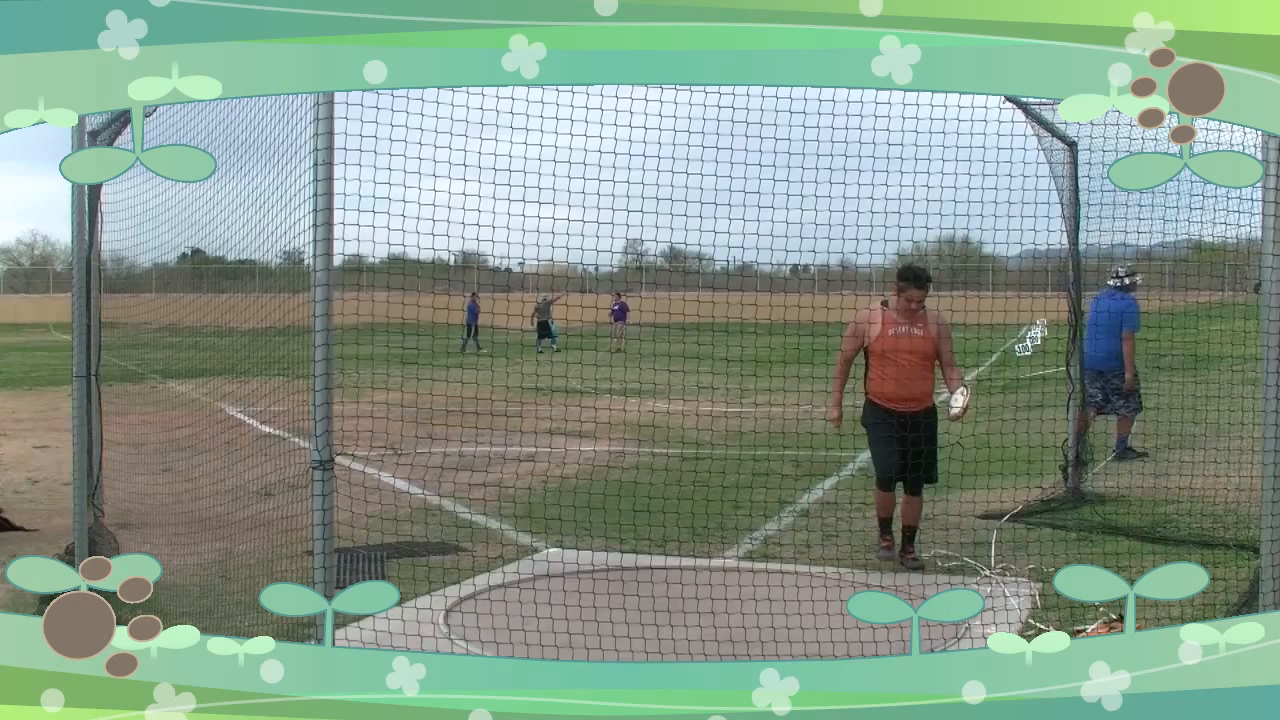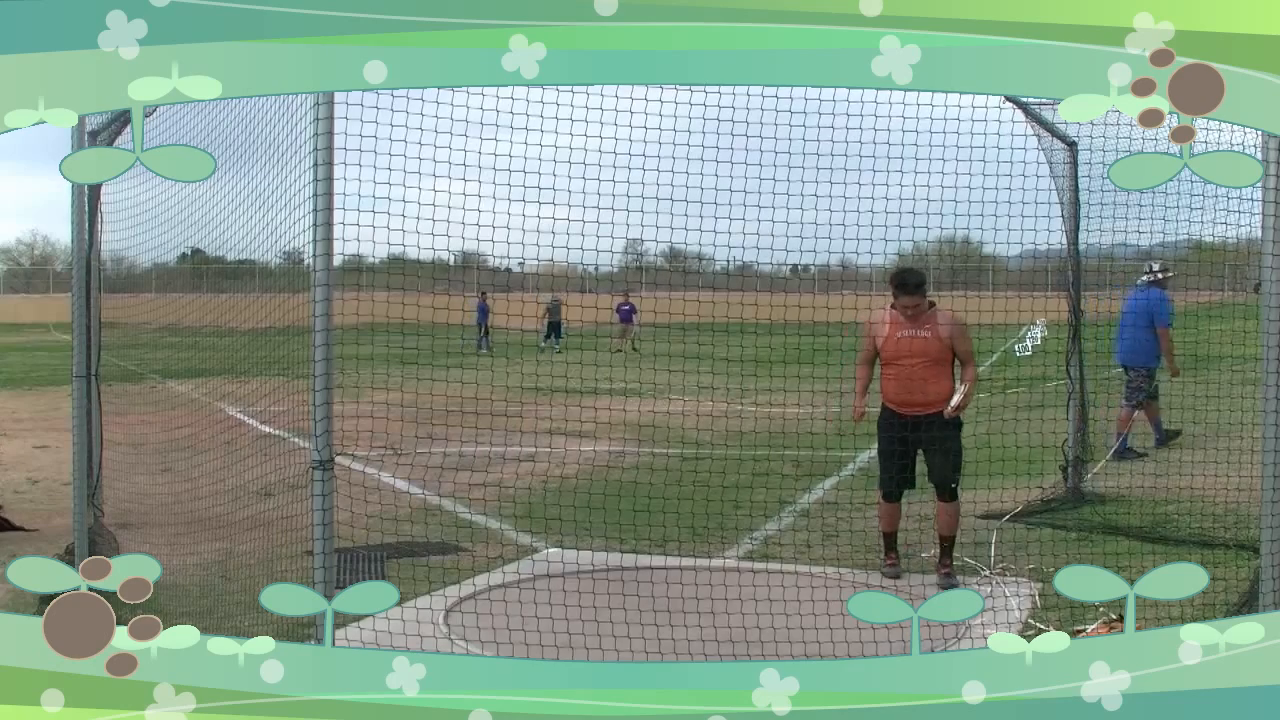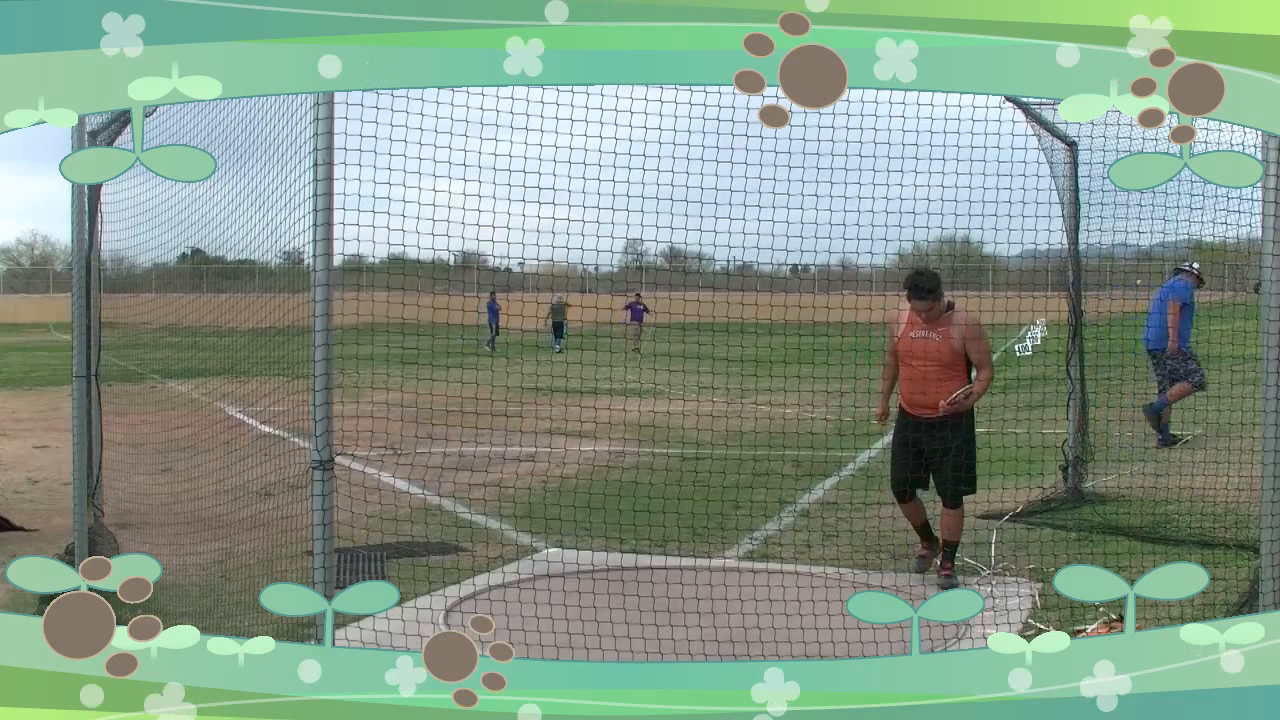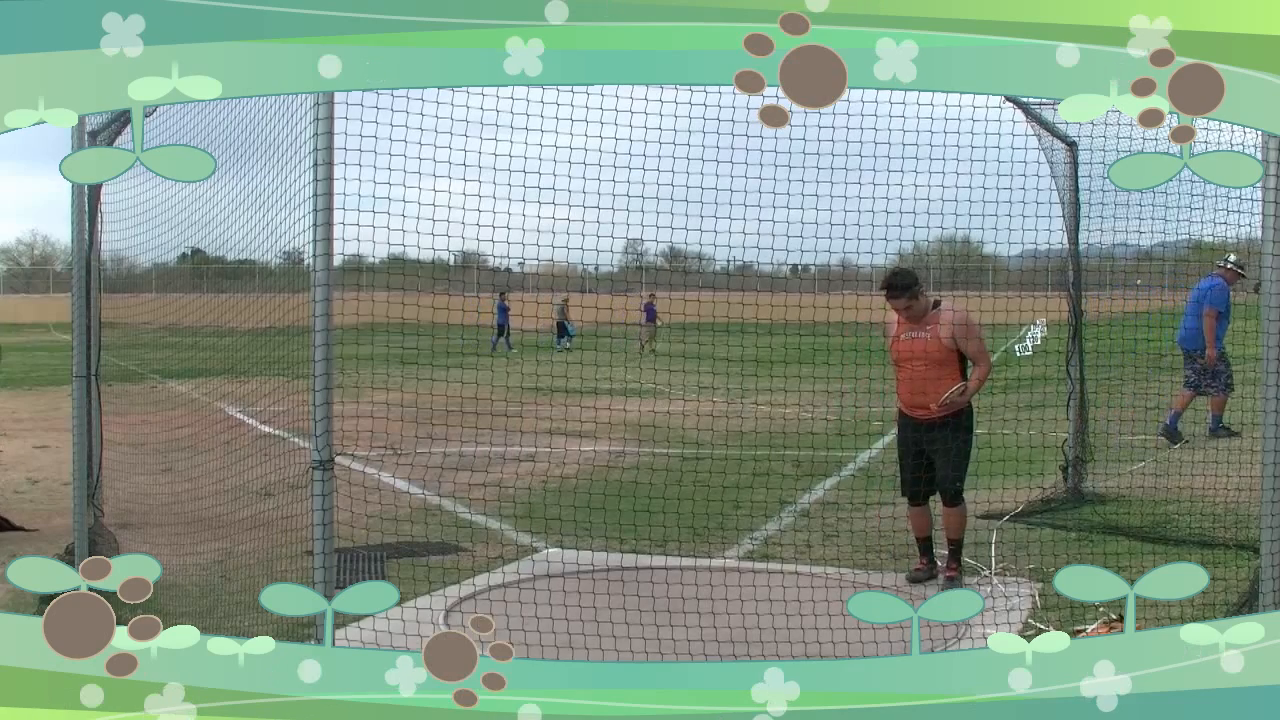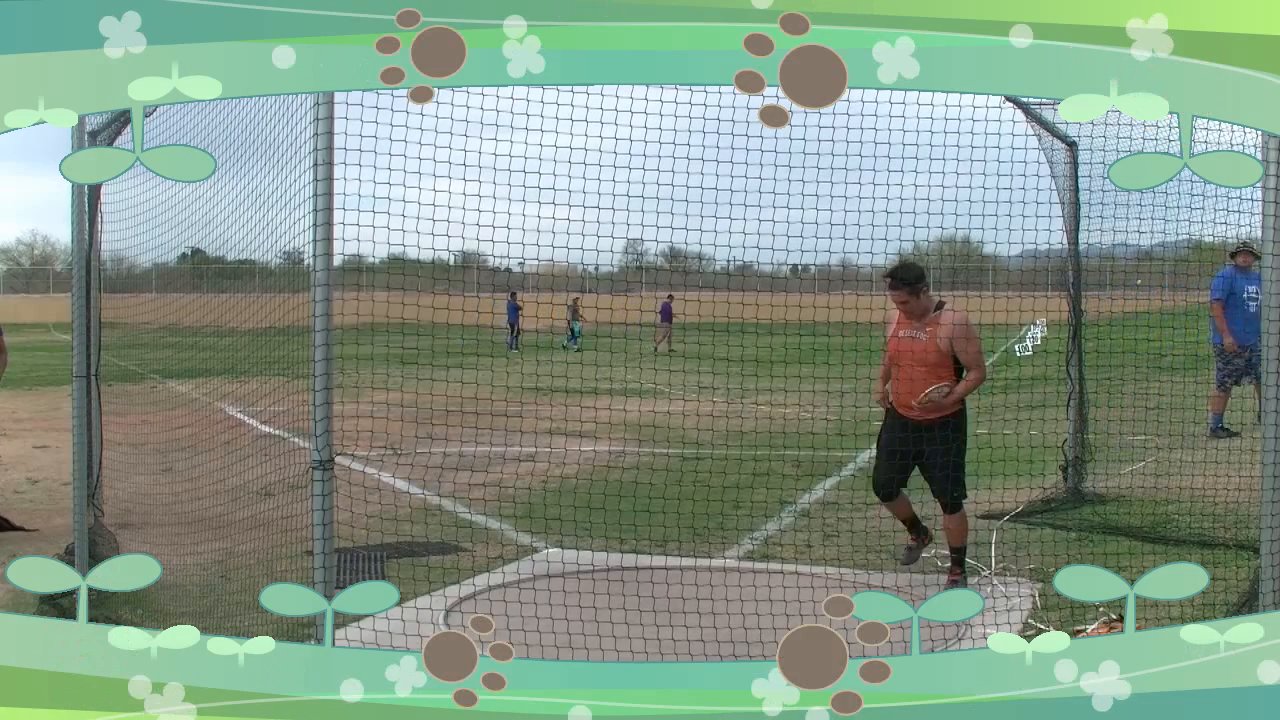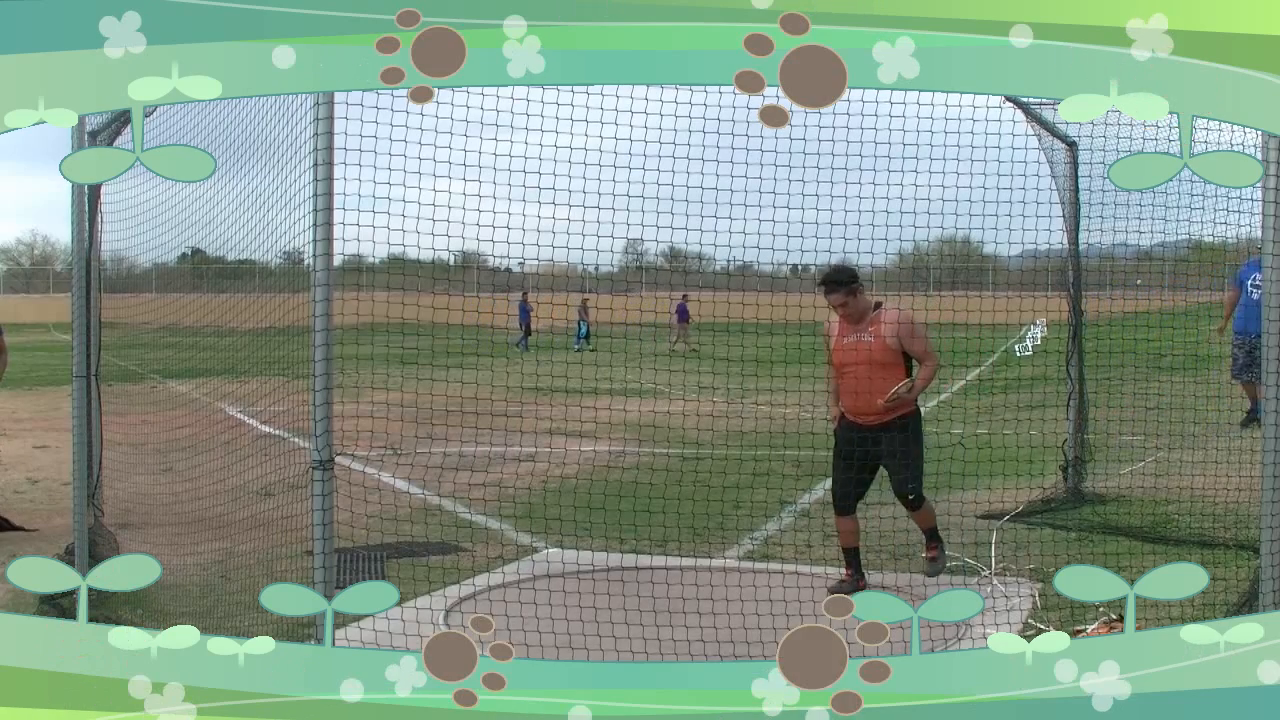
dt=0.5s
person 1, frame 1
left shoulder: (937, 322)
right shoulder: (868, 319)
left elbow: (949, 366)
right elbow: (844, 360)
left wrist: (960, 394)
right wrist: (836, 403)
left hip: (922, 415)
right hip: (881, 413)
left knee: (915, 485)
right knee: (886, 475)
left ankle: (908, 547)
right ankle: (885, 535)
person 1, frame 2
left shoulder: (948, 322)
right shoulder: (878, 321)
left elbow: (969, 363)
right elbow: (865, 362)
left wrist: (964, 397)
right wrist: (859, 397)
left hip: (939, 419)
right hip: (894, 418)
left knee: (947, 488)
right knee: (890, 490)
left ankle: (945, 562)
right ankle: (890, 554)
person 1, frame 3
left shoulder: (965, 325)
right shoulder: (900, 320)
left elbow: (985, 370)
left wrist: (970, 400)
right wrist: (883, 400)
left hip: (951, 422)
right hip: (909, 419)
left knee: (951, 495)
right knee: (901, 488)
left ankle: (947, 564)
right ankle: (928, 542)
person 1, frame 4
left shoulder: (955, 320)
right shoulder: (893, 324)
left elbow: (983, 363)
left wrist: (965, 396)
left hip: (951, 421)
right hip: (910, 422)
left knee: (950, 489)
right knee: (915, 493)
left ankle: (954, 561)
right ankle: (926, 559)
person 1, frame 5
left shoulder: (954, 323)
right shoulder: (895, 320)
left elbow: (977, 371)
left wrist: (949, 400)
right wrist: (881, 383)
left hip: (943, 424)
right hip: (900, 420)
left knee: (949, 499)
right knee: (883, 485)
left ankle: (958, 569)
right ankle: (918, 533)
person 1, frame 6
left shoulder: (898, 321)
right shoulder: (832, 328)
left elbow: (930, 362)
left wrist: (911, 395)
right wrist: (834, 403)
left hip: (898, 424)
right hip: (852, 427)
left knee: (908, 492)
right knee: (843, 500)
left ankle: (934, 544)
right ankle: (854, 573)
person 2, frame 1
left shoulder: (1098, 299)
right shoulder: (1129, 303)
right elbow: (1127, 339)
right wrist: (1129, 371)
left hip: (1091, 360)
right hip: (1115, 362)
left knee: (1091, 406)
right knee: (1129, 405)
right ankle: (1121, 449)
person 2, frame 2
left shoulder: (1134, 293)
right shoulder: (1161, 297)
right elbow: (1163, 333)
right wrist: (1172, 362)
left hip: (1126, 353)
right hip: (1143, 357)
left knee: (1150, 395)
right knee: (1132, 402)
left ankle: (1160, 435)
right ankle: (1120, 447)
person 2, frame 3
left shoulder: (1167, 285)
right shoulder: (1184, 283)
right elbow: (1173, 308)
left wrist: (1172, 340)
right wrist: (1173, 338)
left hip: (1153, 343)
right hip: (1169, 343)
left knee: (1167, 388)
right knee: (1195, 379)
left ankle: (1164, 435)
right ankle: (1155, 409)
person 2, frame 4
left shoulder: (1206, 281)
right shoulder: (1220, 286)
right elbow: (1209, 316)
right wrist: (1211, 347)
left hip: (1188, 340)
right hip: (1205, 343)
left knee: (1193, 386)
right knee: (1221, 385)
left ankle: (1170, 426)
right ankle: (1215, 427)
person 2, frame 5
left shoulder: (1257, 277)
right shoulder: (1225, 276)
right elbow: (1216, 307)
left wrist: (1264, 332)
right wrist: (1226, 336)
left hip: (1253, 339)
right hip: (1230, 340)
left knee: (1262, 376)
right knee: (1224, 383)
left ankle: (1264, 414)
right ankle: (1215, 426)
person 2, frame 6
right shoulder: (1248, 266)
right elbow: (1234, 293)
right wrist: (1225, 320)
right hip: (1242, 329)
left knee: (1262, 375)
right knee: (1241, 372)
right ankle: (1255, 408)
